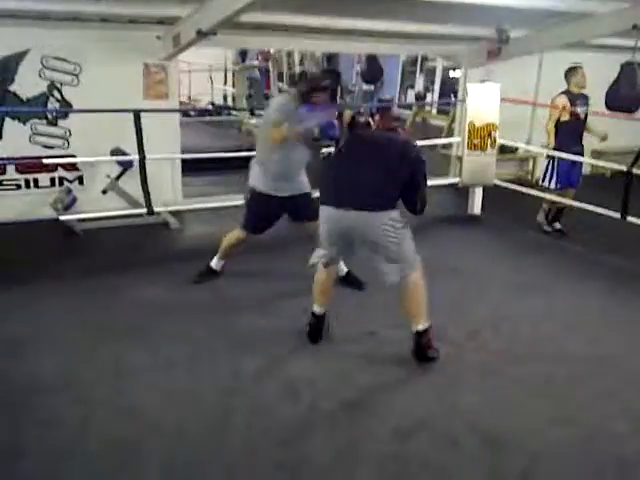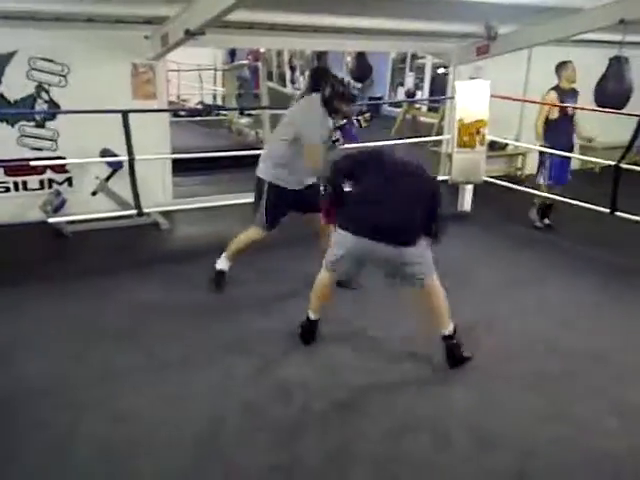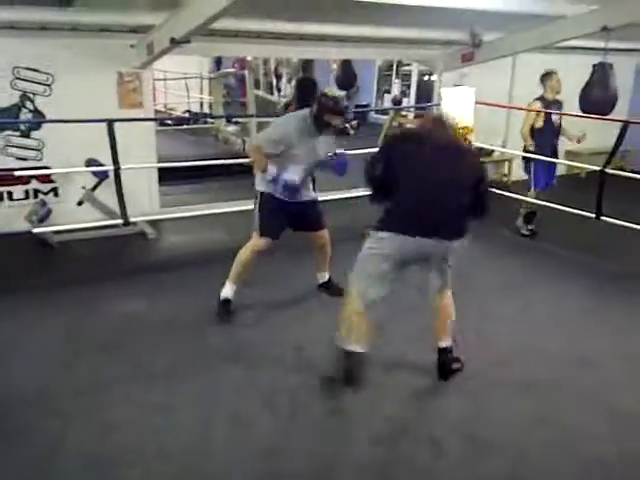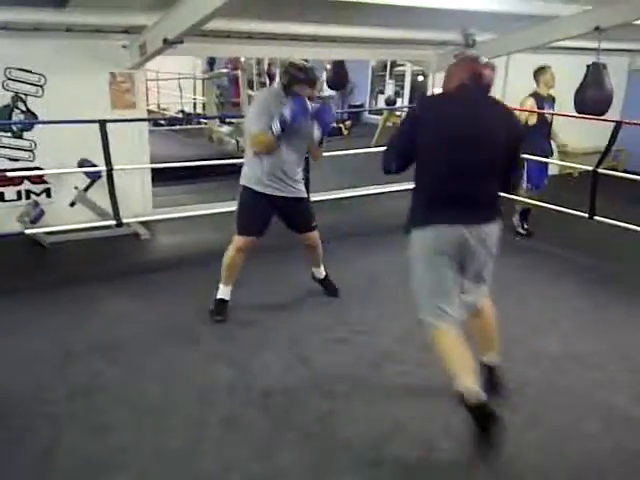
dt=0.2s
person 1, frame 1
left shoulder: (354, 138)
right shoulder: (409, 151)
right elbow: (416, 206)
left hip: (333, 208)
right hip: (377, 214)
left knee: (328, 262)
right knee: (411, 271)
left ankle: (316, 323)
right ankle: (422, 340)
person 1, frame 2
left shoulder: (373, 158)
right shoulder: (424, 179)
left elbow: (338, 172)
right elbow: (432, 230)
left wrist: (335, 202)
left hip: (354, 233)
right hip: (402, 242)
left knee: (330, 270)
right knee: (428, 281)
left ankle: (309, 327)
right ankle: (451, 344)
person 1, frame 3
left shoulder: (404, 141)
right shoulder: (470, 158)
left elbow: (375, 173)
right elbow: (480, 207)
left wrist: (383, 195)
left hip: (397, 232)
right hip: (448, 236)
left knee: (359, 293)
right knee: (443, 289)
left ankle: (351, 360)
right ankle: (446, 357)
person 1, frame 4
left shoulder: (426, 110)
right shoulder: (506, 119)
left elbow: (391, 163)
right elbow: (511, 181)
left hip: (433, 225)
right hip: (483, 223)
left knee: (442, 319)
right knee: (478, 297)
left ankle: (478, 406)
right ankle: (490, 371)
person 2, frame 1
left shoulder: (311, 111)
right shoulder: (282, 105)
left elbow: (314, 146)
right elbow: (279, 140)
left wrist: (327, 130)
right wrist: (310, 122)
left hip: (297, 185)
right hip: (266, 185)
right knee: (242, 234)
left ankle: (342, 271)
right ankle: (215, 265)
person 2, frame 2
left shoulder: (322, 109)
right shoulder: (311, 111)
left elbow: (325, 140)
right elbow: (314, 159)
left hip: (302, 177)
right hip: (276, 176)
left knee: (325, 221)
right knee: (261, 231)
right ankle: (222, 265)
person 2, frame 3
left shoulder: (327, 130)
right shoulder: (289, 125)
right elbow: (255, 150)
right wrist: (275, 176)
left hip: (302, 192)
right hip: (273, 191)
left knee: (322, 238)
right knee: (259, 243)
left ankle: (324, 280)
right ankle: (226, 296)
person 2, frame 4
left shoulder: (309, 108)
right shoulder: (264, 100)
left elbow: (315, 155)
right elbow: (258, 146)
left wrist: (319, 129)
right wrist: (283, 122)
left hip: (292, 186)
right hip: (258, 184)
left knee: (312, 238)
right knee: (242, 242)
left ankle: (320, 274)
right ankle: (222, 296)
person 3, frame 1
left shoulder: (584, 98)
right shoulder: (562, 99)
right elbow: (550, 123)
left wrist: (597, 133)
right wrist: (551, 141)
left hip: (576, 150)
right hip: (560, 150)
left knee: (571, 188)
right knee: (556, 187)
left ankle: (555, 220)
right ankle: (543, 215)
person 3, frame 2
left shoulder: (574, 93)
right shoulder: (552, 94)
right elbow: (540, 120)
left wrist: (581, 135)
right wrist: (539, 140)
left hip: (566, 146)
right hip: (551, 146)
left knee: (559, 184)
right knee: (548, 182)
left ankle: (545, 215)
right ankle: (535, 211)
person 3, frame 3
left shoulder: (558, 104)
right shoulder: (538, 104)
right elbow: (525, 129)
left wrist: (573, 137)
right wrist: (528, 142)
left hip: (551, 153)
right hip: (536, 154)
left knee: (544, 189)
right knee: (537, 189)
left ankle: (529, 221)
right ankle: (522, 220)
person 3, frame 4
left shoulder: (551, 99)
right shoulder: (531, 100)
left wrist: (557, 141)
left hip: (544, 151)
right hip: (529, 150)
left knee: (536, 188)
right knee: (528, 188)
left ankle: (524, 220)
right ankle: (517, 218)
